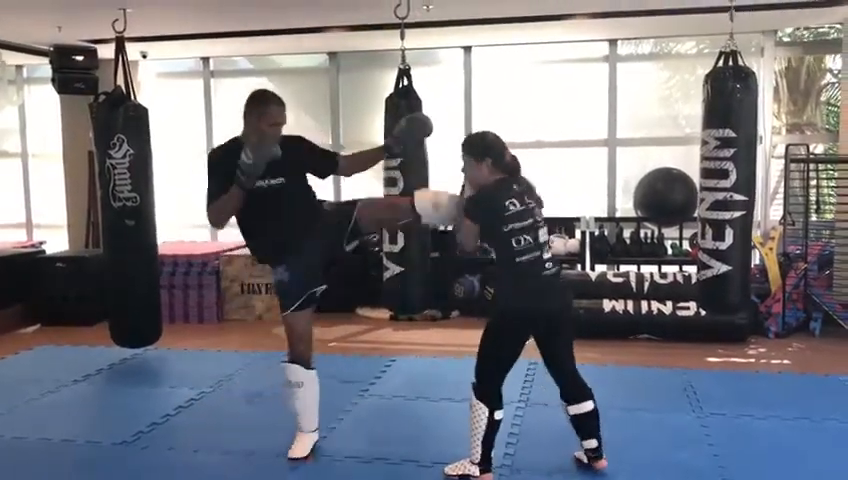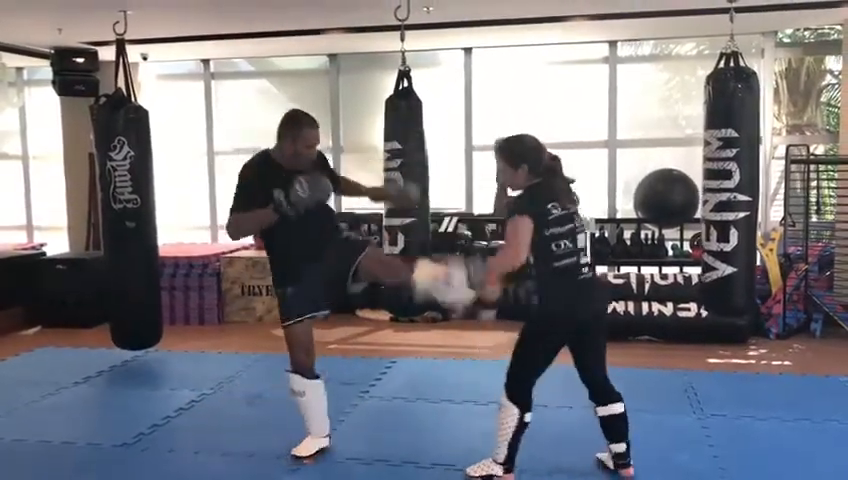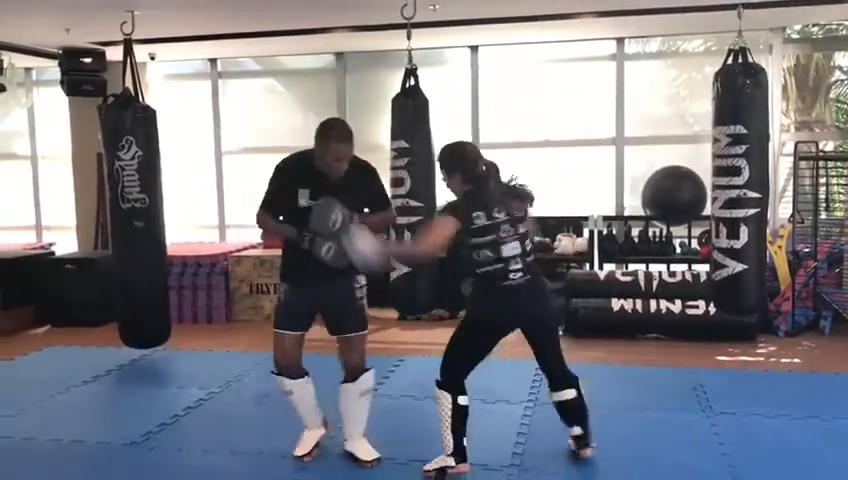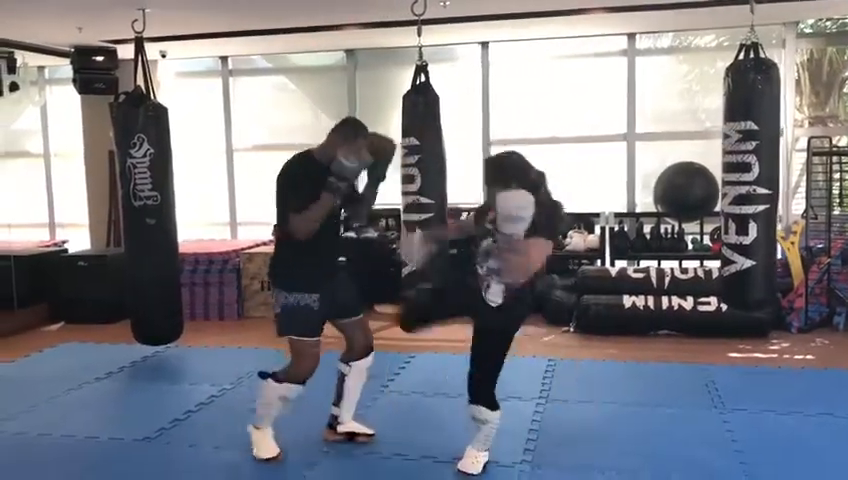
dt=0.5s
person 1, frame 1
left shoulder: (293, 147)
right shoulder: (224, 158)
left elbow: (344, 165)
right elbow: (216, 220)
left wrist: (391, 148)
right wrist: (244, 180)
left hip: (321, 227)
right hip: (286, 257)
left knee: (389, 207)
right knee: (299, 345)
right ankle: (307, 431)
person 1, frame 2
left shoulder: (315, 162)
right shoulder: (256, 172)
left elbow: (335, 182)
right elbow: (235, 229)
left wrist: (381, 194)
right wrist: (282, 207)
left hip: (333, 249)
right hip: (293, 272)
left knee: (400, 270)
right knee: (301, 356)
left ankle: (470, 294)
right ankle: (318, 435)
person 1, frame 3
left shoulder: (363, 173)
right shoulder: (291, 169)
left elbow: (390, 217)
right elbow: (264, 217)
left wrist: (356, 219)
right wrist: (301, 237)
left hip: (343, 278)
right hip: (298, 278)
left knee: (355, 362)
right knee: (286, 359)
left ankle: (355, 438)
right ankle: (315, 426)
person 1, frame 4
left shoulder: (334, 169)
right shoulder: (299, 171)
left elbow: (359, 208)
right elbow: (300, 229)
left wrist: (376, 175)
right wrist: (334, 188)
left hip: (328, 272)
right hip: (297, 281)
left knee: (362, 343)
right knee: (304, 365)
left ankle: (340, 422)
right ankle: (261, 428)
person 2, frame 1
left shoulder: (480, 202)
right shoulder: (524, 190)
left elbow: (467, 245)
left hip: (517, 304)
right hip: (554, 297)
left knee: (487, 382)
right knee: (568, 376)
person 2, frame 2
left shoulder: (526, 203)
right shoulder: (560, 193)
left elbow: (513, 256)
left wrist: (485, 278)
left hip: (557, 306)
right hip: (591, 299)
left knee: (518, 383)
right knee: (597, 381)
person 2, frame 3
left shoulder: (459, 210)
right shoulder: (510, 195)
left elbow: (425, 247)
left wrist: (386, 250)
left hip: (493, 307)
right hip: (534, 298)
left knee: (451, 376)
right knee: (556, 369)
left ankle: (456, 458)
right ankle: (582, 441)
person 2, frame 4
left shoulder: (545, 222)
right shoulder: (491, 212)
left elbow: (517, 275)
right elbow: (465, 228)
left wrist: (510, 233)
right wrist: (431, 238)
left hip: (503, 312)
right hip: (469, 287)
left knee: (481, 386)
right knee: (411, 316)
left ankle: (479, 449)
